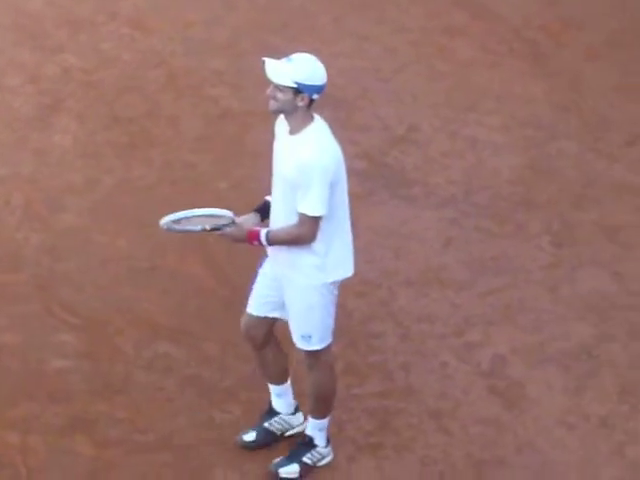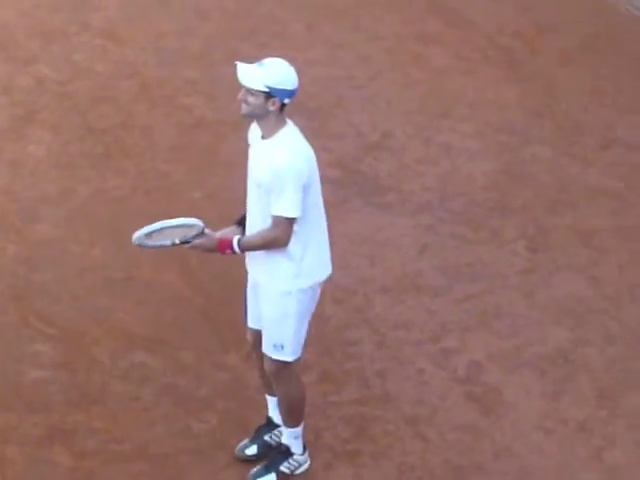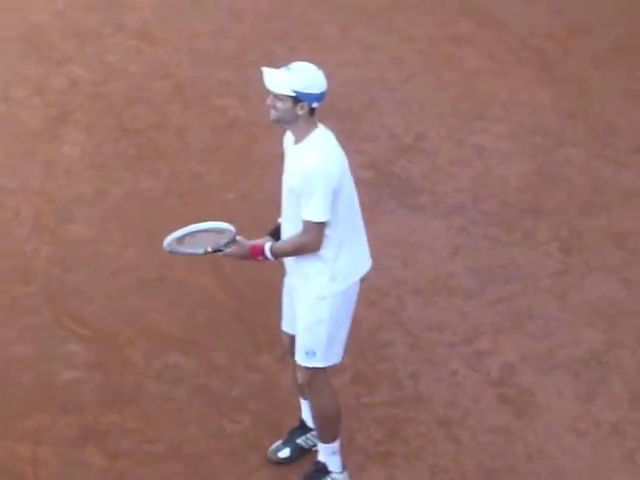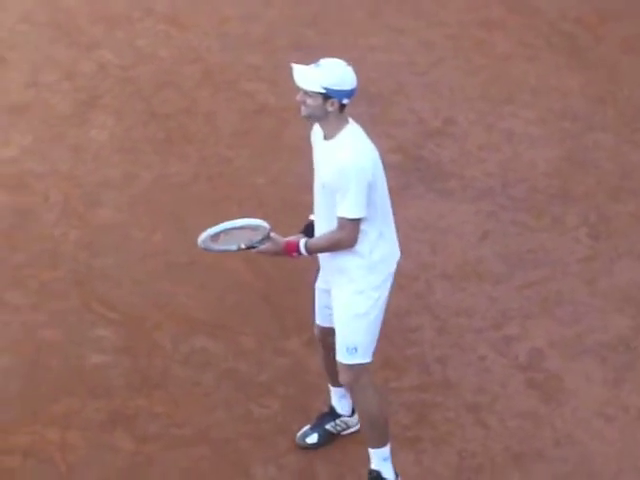
dt=0.2s
person 1, frame 1
left shoulder: (317, 154)
right shoulder: (285, 125)
left elbow: (306, 231)
left wrist: (251, 235)
right wrist: (262, 211)
left hip: (311, 269)
right hip: (282, 259)
left knee: (315, 354)
right knee: (255, 329)
left ankle: (317, 441)
right ankle: (282, 414)
person 1, frame 2
left shoulder: (289, 157)
right shoulder: (259, 134)
left elbow: (279, 236)
left wrist: (224, 244)
right wrist: (241, 224)
left hip: (290, 276)
right hip: (264, 267)
left knee: (279, 365)
right knee: (260, 348)
right ankle: (276, 423)
person 1, frame 3
left shoulder: (318, 161)
right shoulder: (294, 139)
left elbow: (310, 241)
left wrist: (257, 251)
right wrist: (276, 233)
left hip: (327, 280)
right hip: (303, 272)
left knee: (310, 376)
right knee: (295, 349)
right ankle: (311, 427)
person 1, frame 4
left shoulder: (352, 158)
right shoulder: (321, 133)
left elbow: (347, 236)
left wrist: (290, 247)
right wrist: (309, 229)
left hip: (361, 273)
right hip: (333, 264)
left knee: (354, 375)
right knee: (326, 337)
right ankle: (342, 414)
